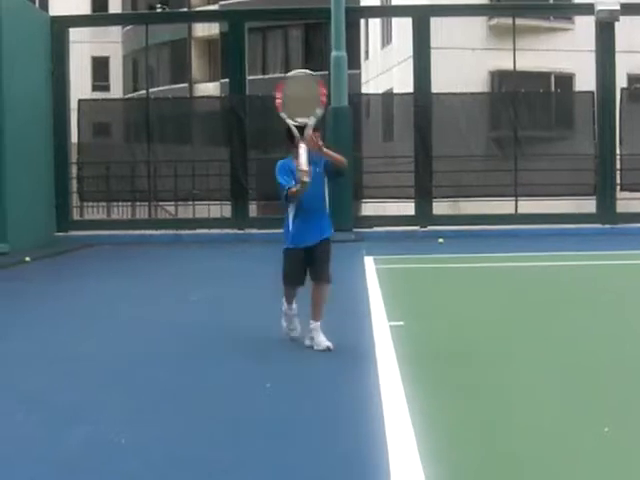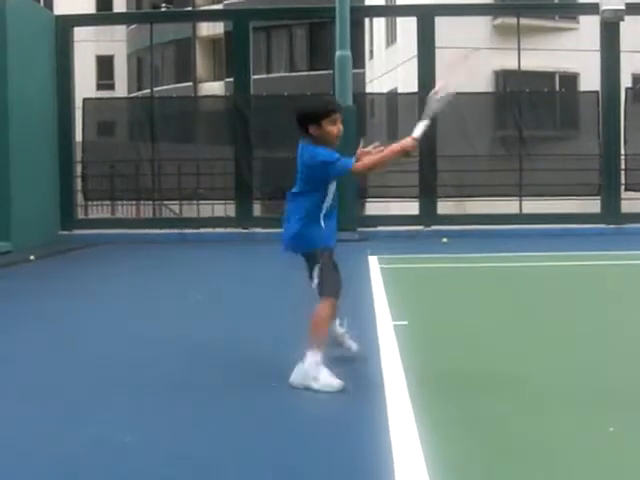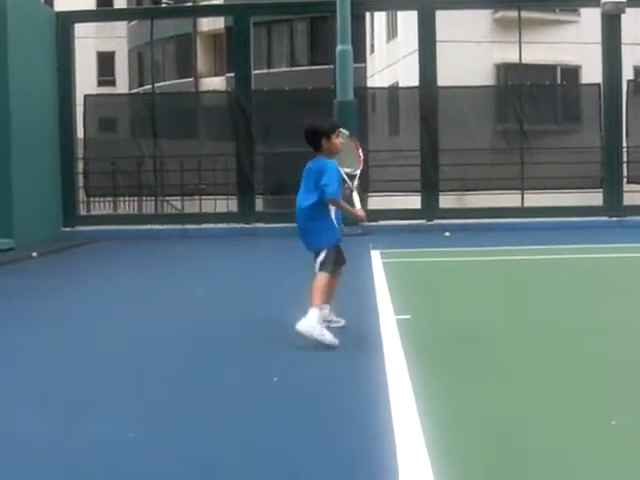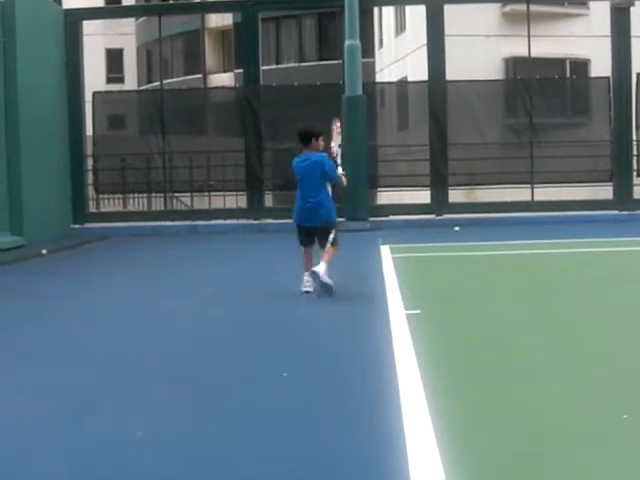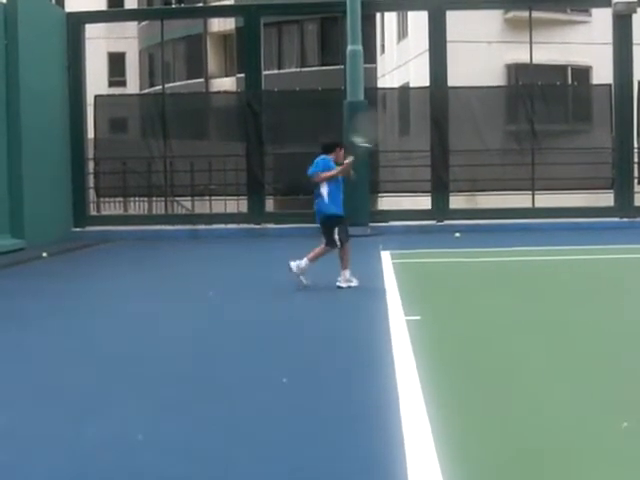
dt=1s
person 1, frame 1
left shoulder: (320, 161)
right shoulder: (284, 166)
left elbow: (343, 165)
right elbow: (291, 194)
left wrist: (322, 150)
right wrist: (300, 187)
left hip: (321, 232)
right hip: (296, 234)
left knee: (321, 280)
right knee: (291, 282)
left ankle: (315, 330)
right ankle: (289, 307)
person 1, frame 2
left shoulder: (312, 149)
right shoulder: (318, 158)
left elbow: (347, 166)
right elbow: (359, 169)
left wrist: (357, 155)
right wrist: (398, 148)
left hip: (315, 229)
right hip: (311, 233)
left knee: (333, 286)
right knee: (329, 294)
left ankle: (331, 329)
right ankle: (311, 365)
person 1, frame 3
left shoulder: (313, 166)
right shoulder: (328, 167)
right elbow: (332, 198)
right wrist: (354, 212)
left hip: (315, 225)
right hip: (322, 228)
left knee: (336, 265)
right knee: (325, 269)
left ankle: (323, 312)
right ankle: (312, 320)
person 1, frame 4
left shoulder: (296, 162)
right shoulder: (322, 159)
right elbow: (336, 180)
left wrist: (335, 175)
right wrist: (341, 177)
left hip: (302, 212)
right hip: (323, 212)
left knee: (307, 245)
right knee: (331, 244)
left ankle: (307, 281)
right ankle: (321, 269)
person 1, frame 5
left shoulder: (329, 163)
right shoulder: (323, 160)
left elbow: (337, 182)
right elbow: (315, 177)
left wrist: (344, 169)
right wrist: (340, 170)
left hip: (332, 210)
right hip: (328, 209)
left knee: (331, 243)
right knee: (343, 242)
left ankle: (301, 265)
right ankle: (345, 277)
